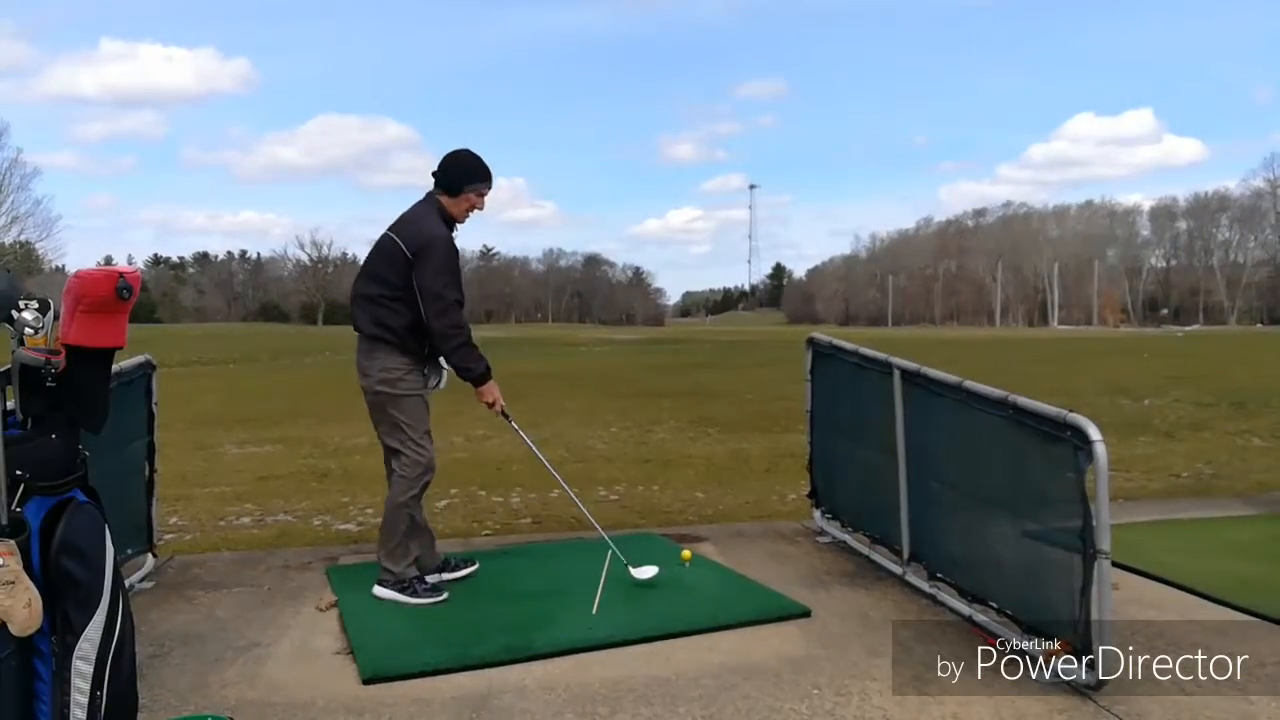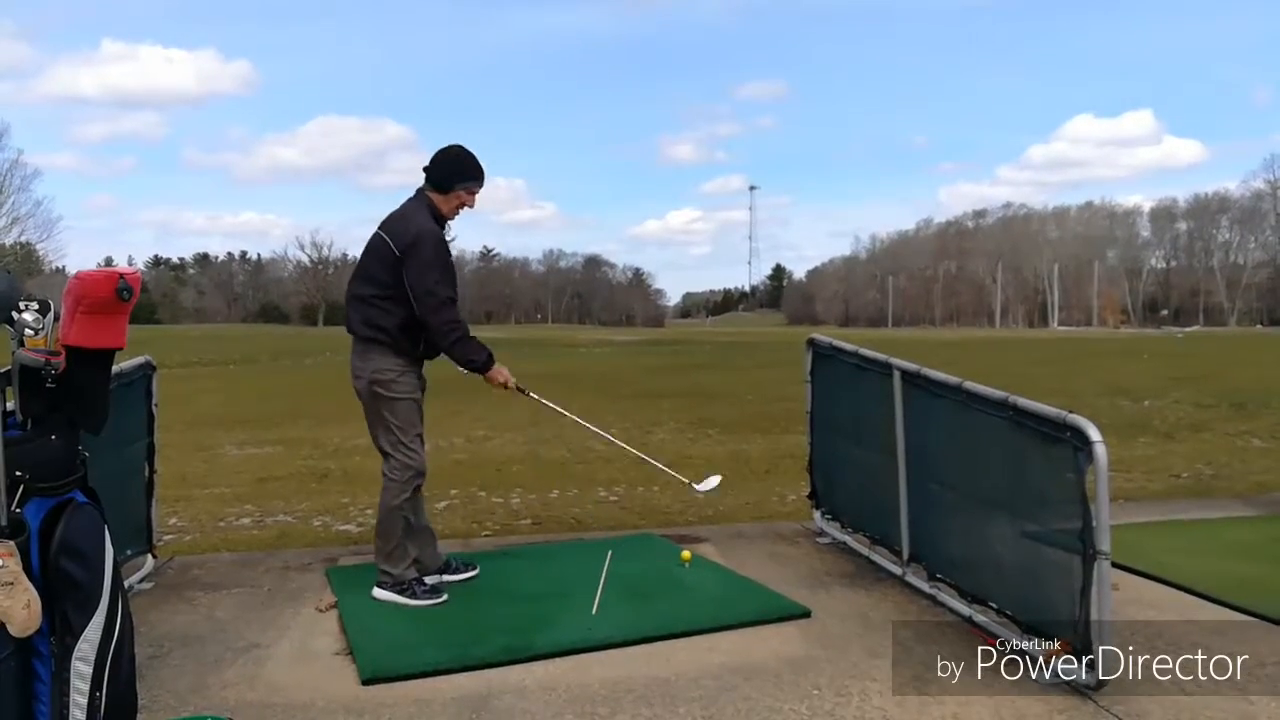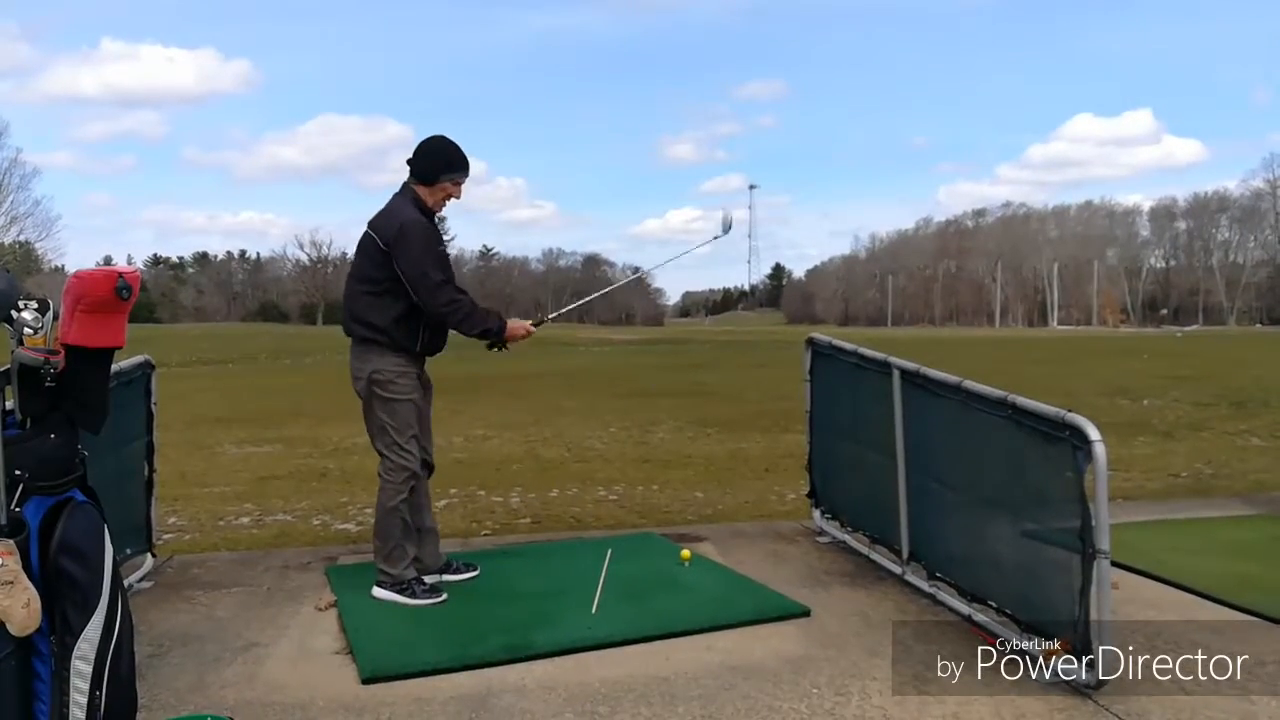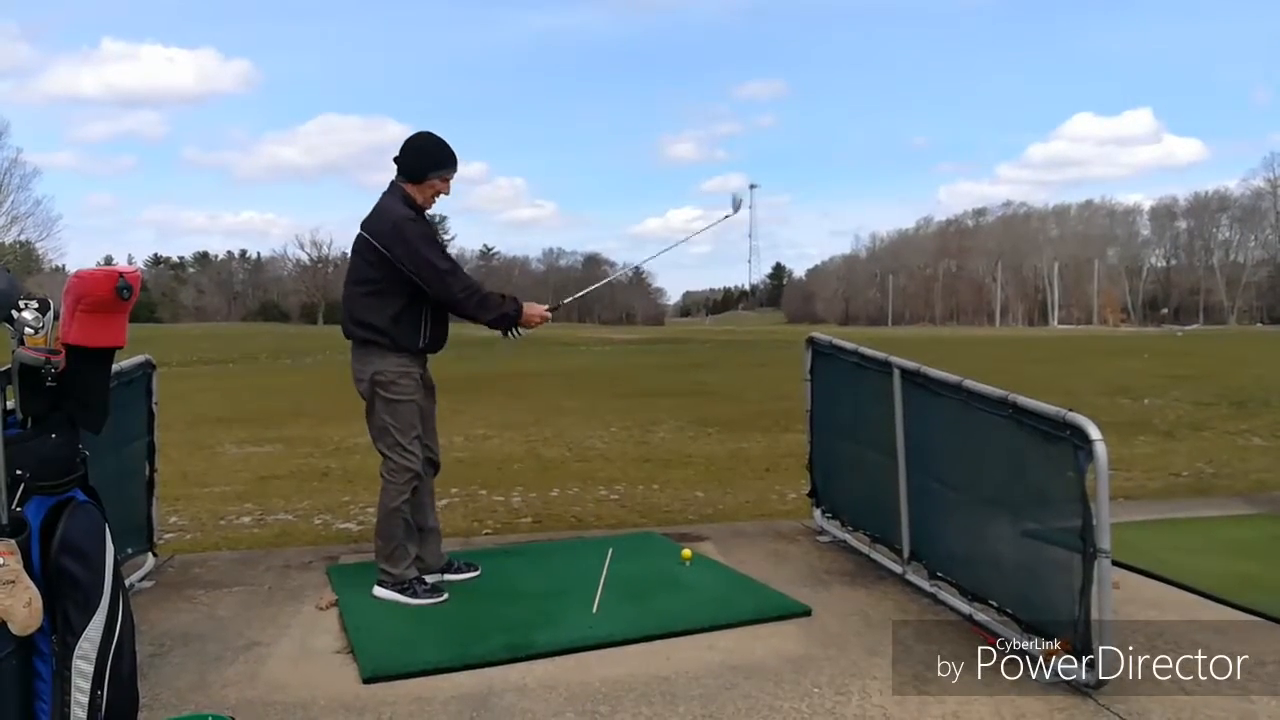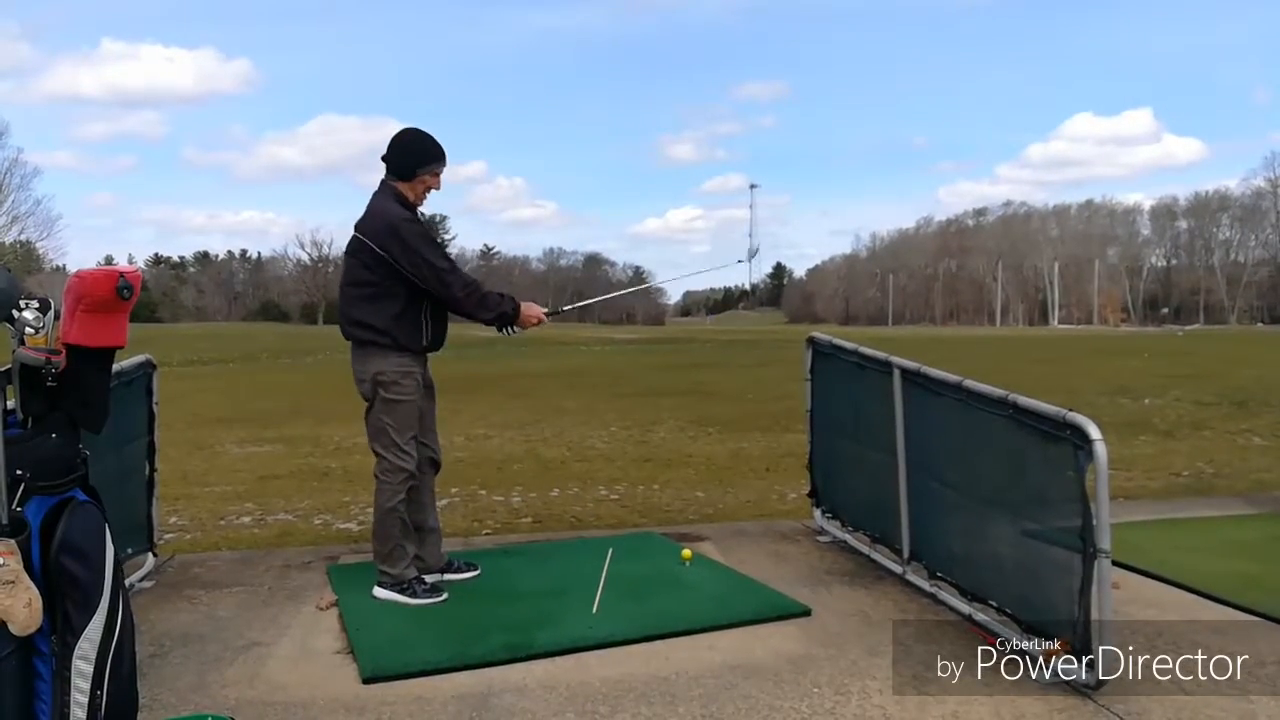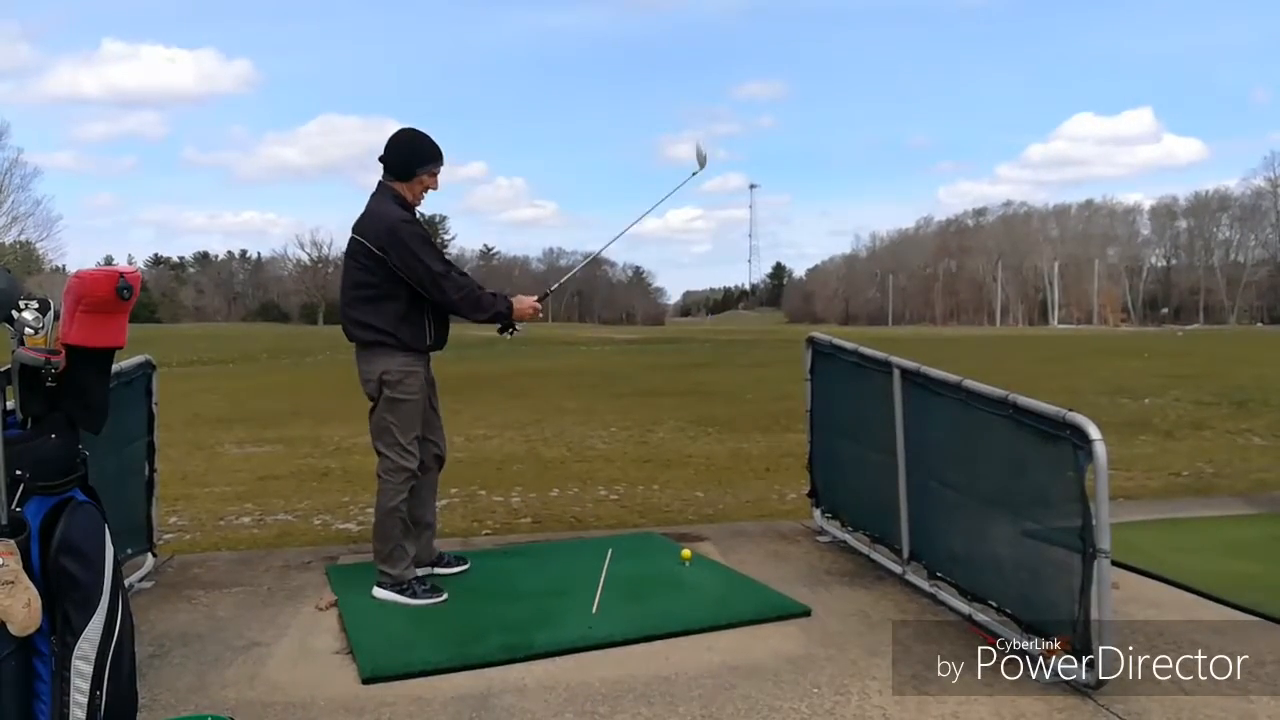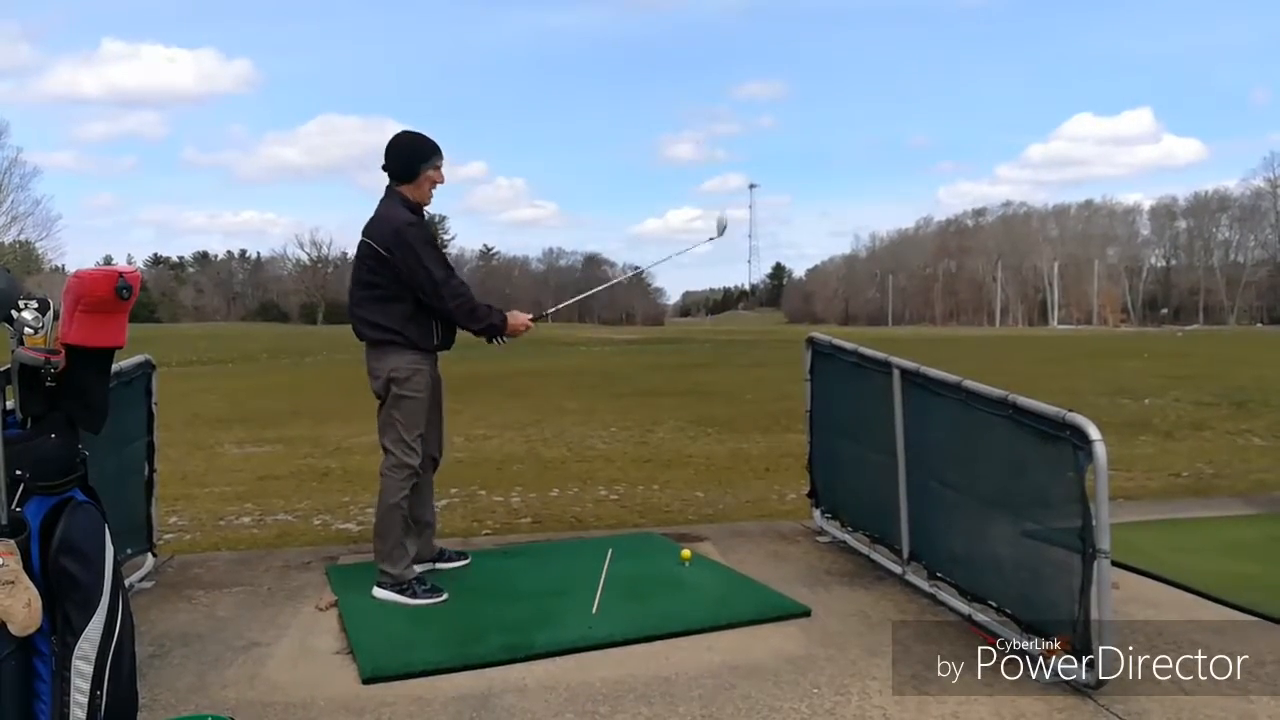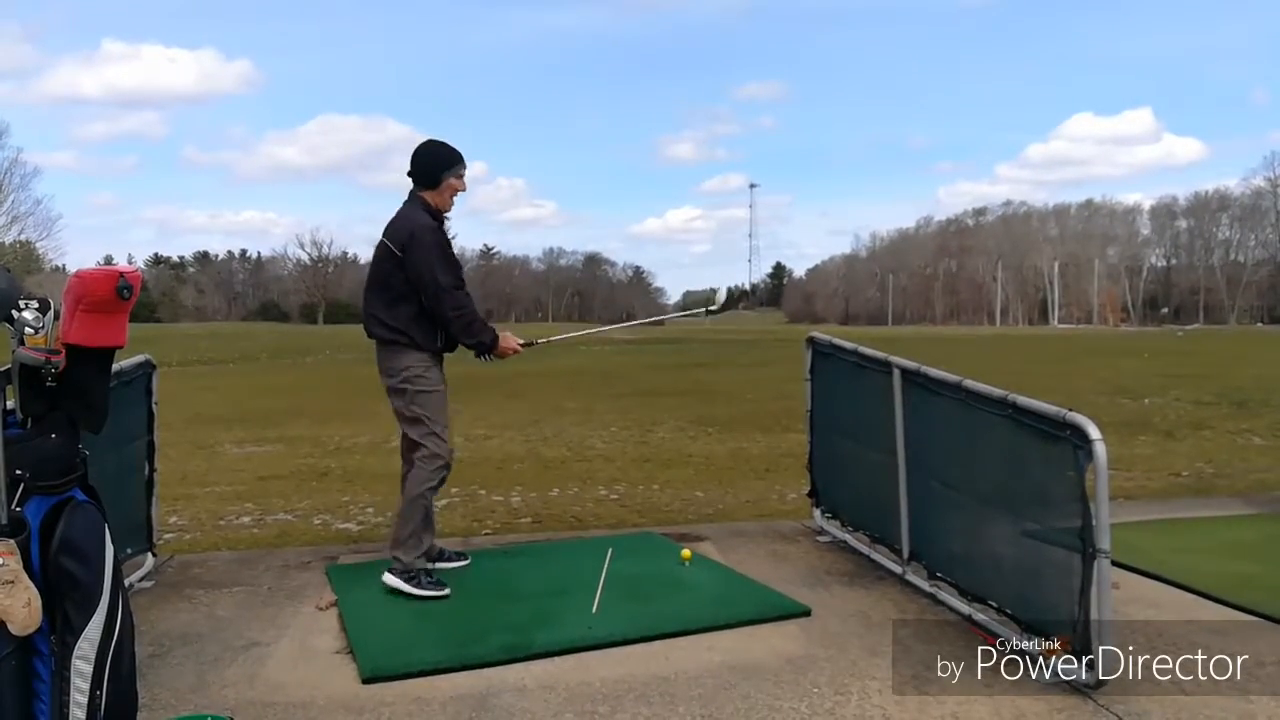
dt=0.3s
person 1, frame 1
left shoulder: (421, 222)
right shoulder: (433, 238)
right elbow: (444, 316)
left wrist: (433, 357)
right wrist: (480, 377)
left hip: (394, 354)
right hip: (390, 361)
left knee: (408, 461)
right knee: (415, 462)
left ankle: (423, 560)
right ankle: (395, 574)
person 1, frame 2
left shoulder: (412, 221)
right shoulder: (422, 234)
right elbow: (438, 312)
left wrist: (474, 354)
right wrist: (484, 364)
left hip: (394, 357)
right hip: (385, 362)
left knee: (410, 464)
right knee: (405, 466)
left ankle: (425, 561)
right ankle: (394, 576)
person 1, frame 3
left shoulder: (408, 218)
right shoulder: (409, 226)
left elbow: (437, 293)
right elbow: (440, 299)
left wrist: (490, 325)
right wrist: (499, 327)
left hip: (402, 357)
right hip: (386, 361)
left knee: (419, 463)
right knee: (401, 466)
left ankle: (425, 561)
right ankle: (394, 576)
person 1, frame 4
left shoulder: (402, 217)
right shoulder: (397, 222)
left elbow: (445, 281)
right elbow: (449, 284)
left wrist: (504, 313)
right wrist: (514, 311)
left hip: (406, 357)
right hip: (386, 361)
left knee: (424, 461)
right knee: (402, 465)
left ankle: (426, 561)
right ankle: (394, 576)
person 1, frame 5
left shoulder: (395, 216)
right shoulder: (392, 222)
left elbow: (442, 279)
right elbow: (446, 282)
left wrist: (502, 310)
right wrist: (511, 311)
left hip: (405, 356)
right hip: (388, 360)
left knee: (424, 459)
right knee: (397, 465)
left ankle: (427, 559)
right ankle: (393, 576)
person 1, frame 6
left shoulder: (391, 217)
right shoulder: (391, 223)
left elbow: (442, 276)
right elbow: (442, 284)
left wrist: (497, 306)
right wrist: (506, 308)
left hip: (407, 355)
right hip: (392, 359)
left knee: (429, 454)
right knee: (399, 464)
left ankle: (419, 552)
right ankle: (393, 575)
person 1, frame 7
left shoulder: (401, 220)
right shoulder: (400, 226)
left elbow: (439, 287)
right elbow: (442, 291)
left wrist: (491, 320)
right wrist: (498, 322)
left hip: (414, 353)
right hip: (401, 357)
left knee: (425, 456)
right knee: (403, 462)
left ankle: (419, 549)
right ankle: (392, 575)
person 1, frame 8
left shoulder: (417, 223)
right shoulder: (420, 229)
left elbow: (444, 296)
right elbow: (445, 300)
left wrist: (483, 338)
right wrist: (489, 340)
left hip: (412, 352)
right hip: (411, 355)
left knee: (421, 454)
right knee: (434, 452)
left ankle: (419, 550)
right ankle: (404, 563)
